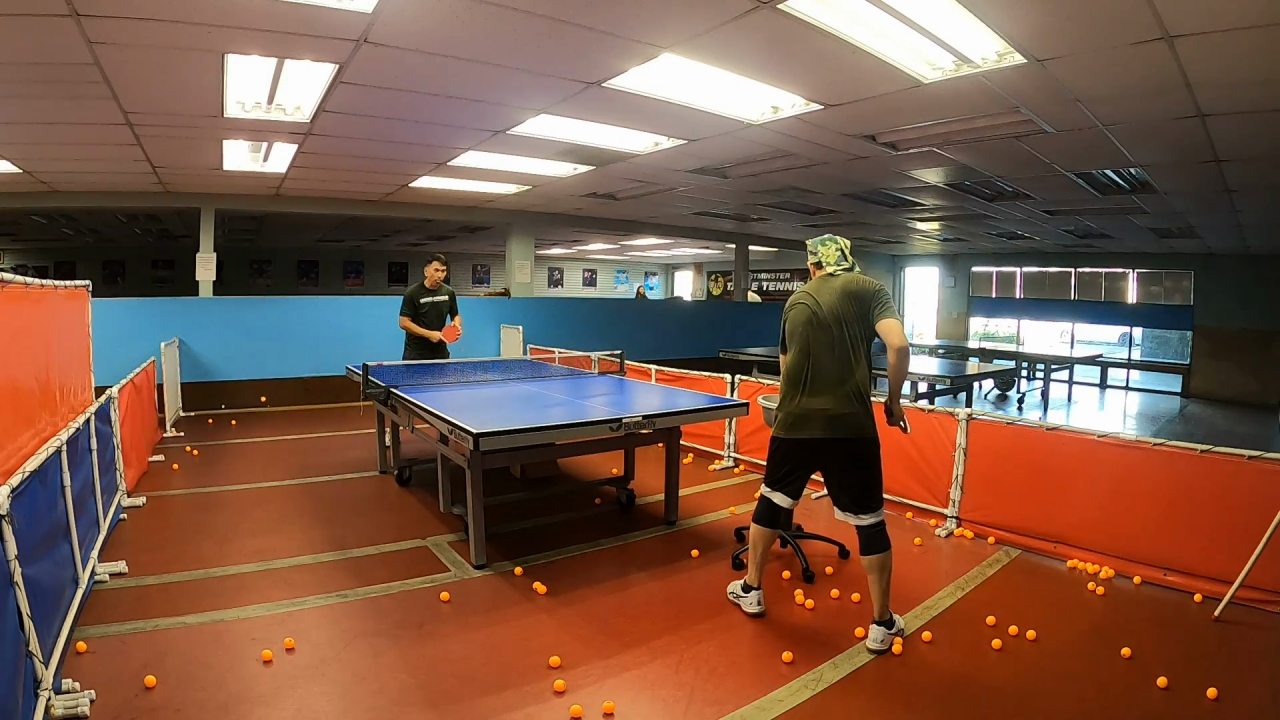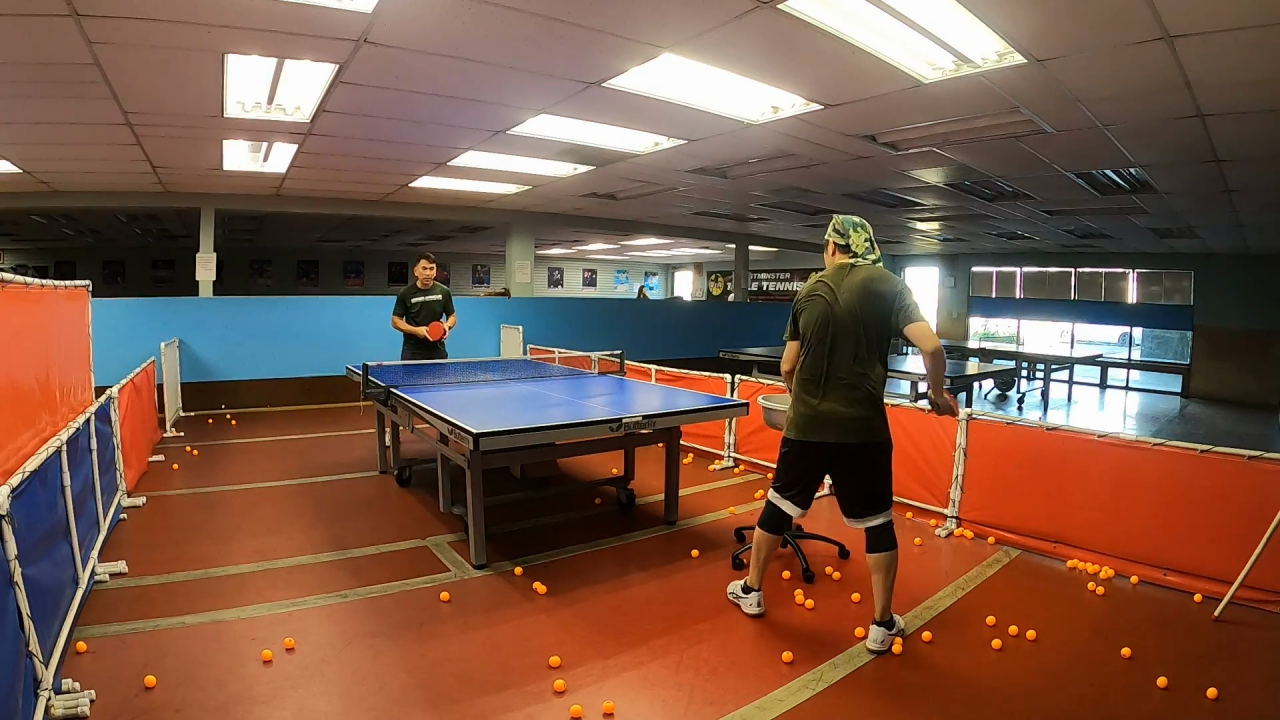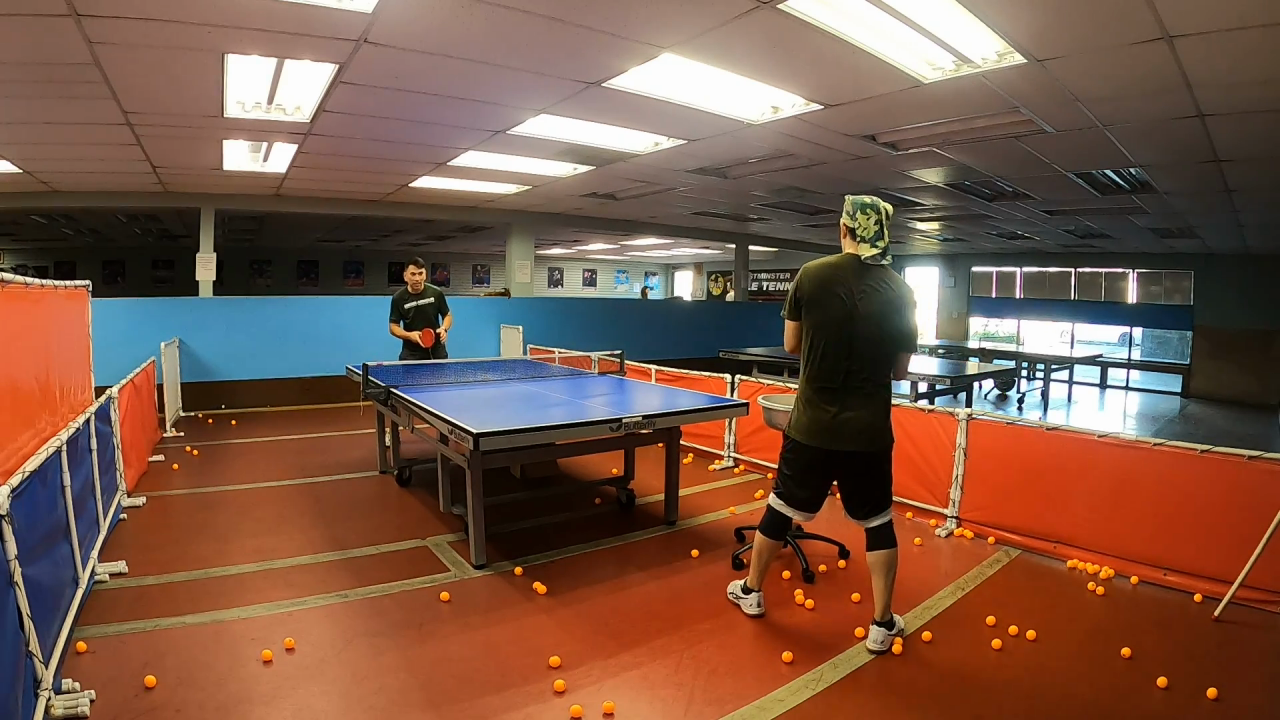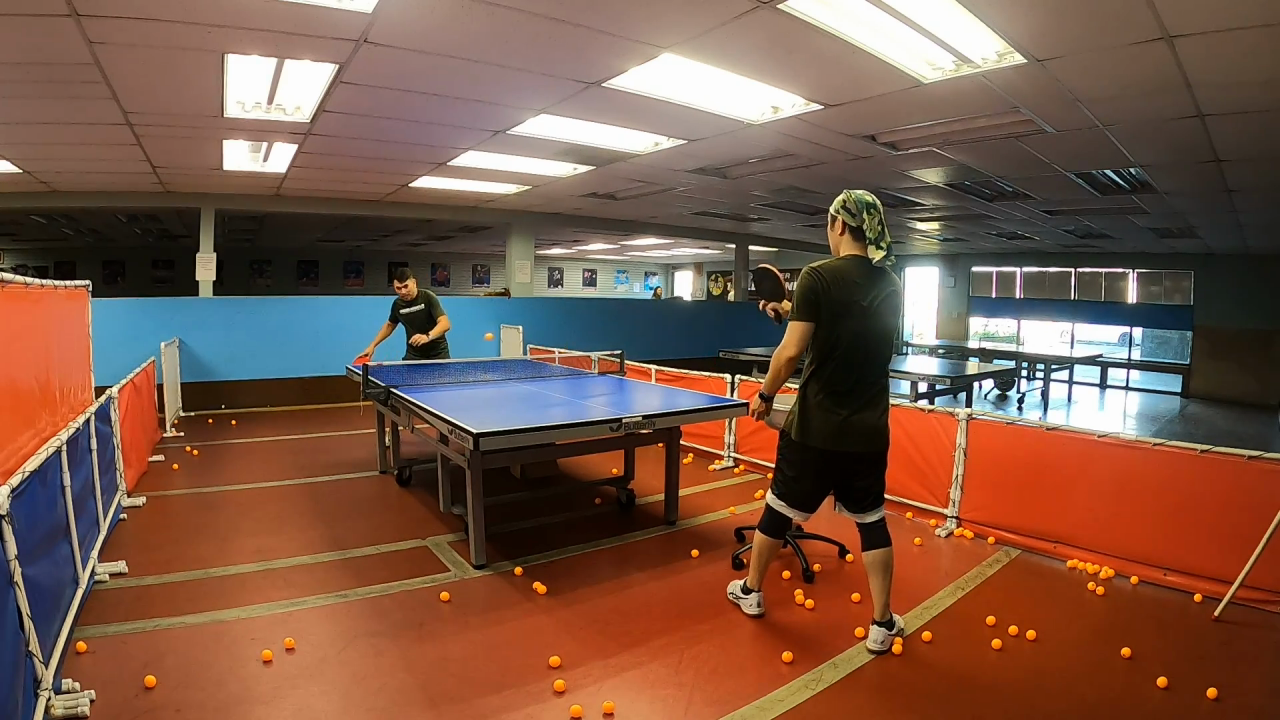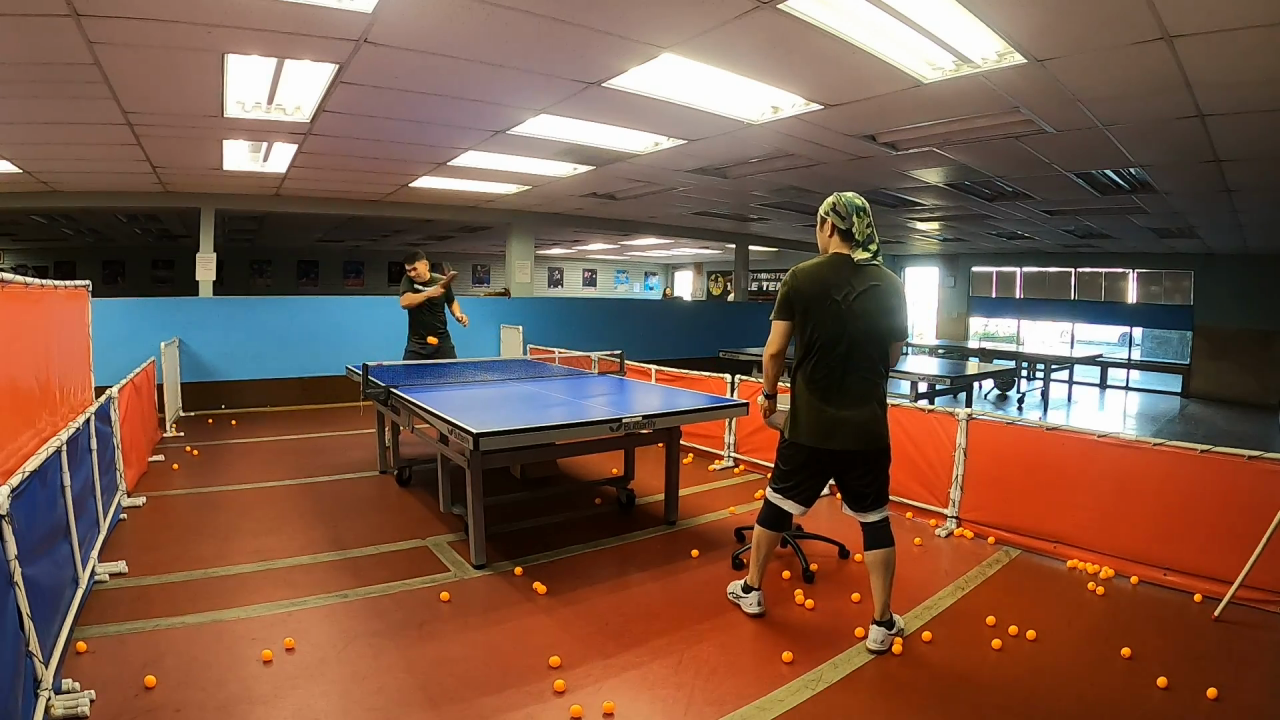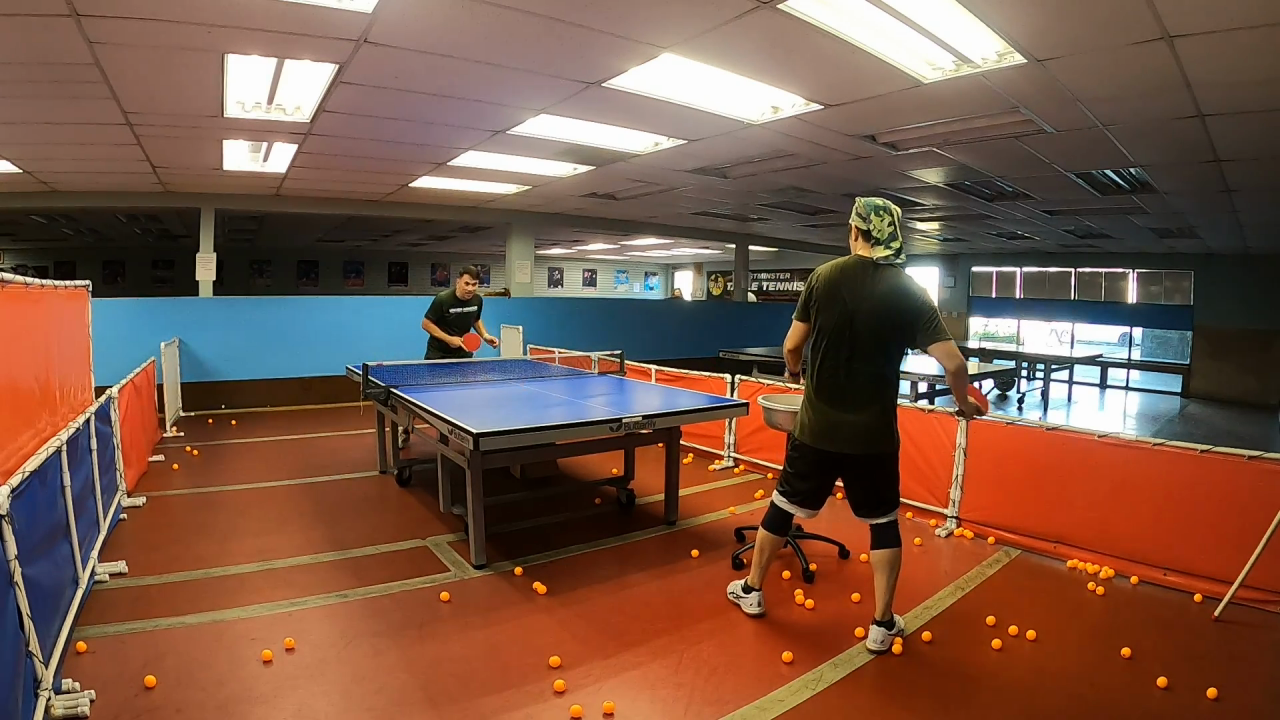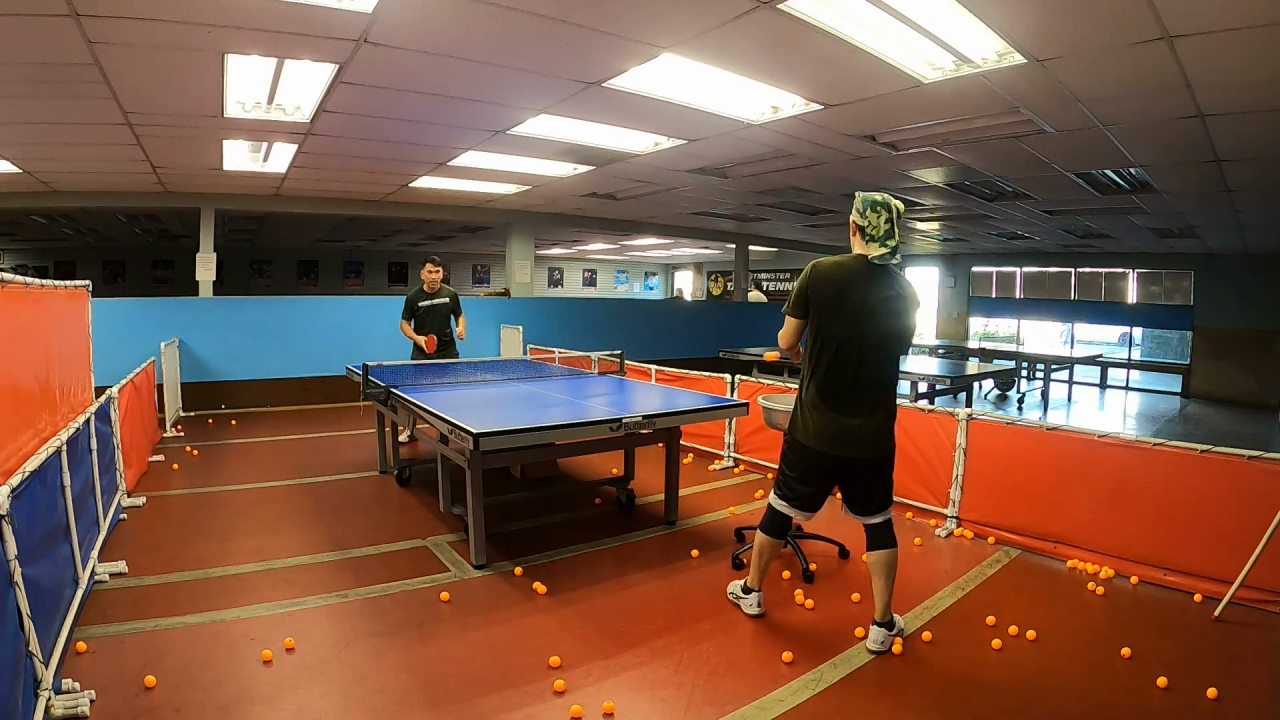
dt=0.5s
person 1, frame 1
left shoulder: (797, 299)
right shoulder: (868, 288)
right elbow: (898, 345)
right wrist: (893, 401)
left hip: (794, 420)
right hip: (849, 423)
left knee: (772, 500)
right knee: (870, 520)
left ankle: (751, 589)
right ankle: (882, 624)
person 1, frame 2
left shoulder: (810, 289)
right shoulder: (887, 285)
left elbow: (789, 365)
right elbow: (931, 347)
right wrist: (939, 395)
left hip: (806, 423)
right hip: (862, 426)
left knee: (780, 506)
right knee: (877, 522)
left ankle: (751, 590)
right ankle: (882, 625)
person 1, frame 3
left shoulder: (810, 275)
right shoulder: (898, 291)
left elbow: (792, 344)
right elbow: (899, 370)
left hip: (812, 425)
right hip: (868, 431)
left knee: (783, 509)
right knee: (877, 523)
left ankle: (751, 591)
right ankle: (882, 625)
person 1, frame 4
left shoulder: (818, 276)
right shoulder: (891, 286)
left elbow: (791, 352)
left wrist: (765, 395)
right wrist: (792, 310)
left hip: (815, 426)
right hip: (869, 430)
left knee: (780, 508)
right knee: (871, 521)
left ankle: (751, 590)
right ankle: (882, 625)
person 1, frame 5
left shoulder: (801, 278)
right shoulder: (890, 285)
left elbow: (775, 350)
right elbow: (892, 357)
left wrist: (768, 393)
left hip: (809, 423)
right hip: (866, 427)
left knee: (778, 504)
right knee: (874, 519)
left ankle: (751, 589)
right ankle: (882, 624)
person 1, frame 6
left shoulder: (823, 276)
right shoulder: (909, 294)
left elbow: (793, 344)
right elbow: (953, 362)
left wrist: (793, 369)
right wrist: (963, 402)
left hip: (816, 428)
right hip: (873, 434)
left knee: (783, 506)
right knee: (882, 523)
left ankle: (751, 589)
right ankle: (883, 625)
person 1, frame 7
left shoulder: (819, 273)
right shoulder: (905, 295)
left elbow: (786, 342)
left hip: (814, 427)
right hip: (872, 435)
left knee: (782, 508)
right knee: (877, 522)
left ankle: (751, 591)
right ankle: (882, 625)
